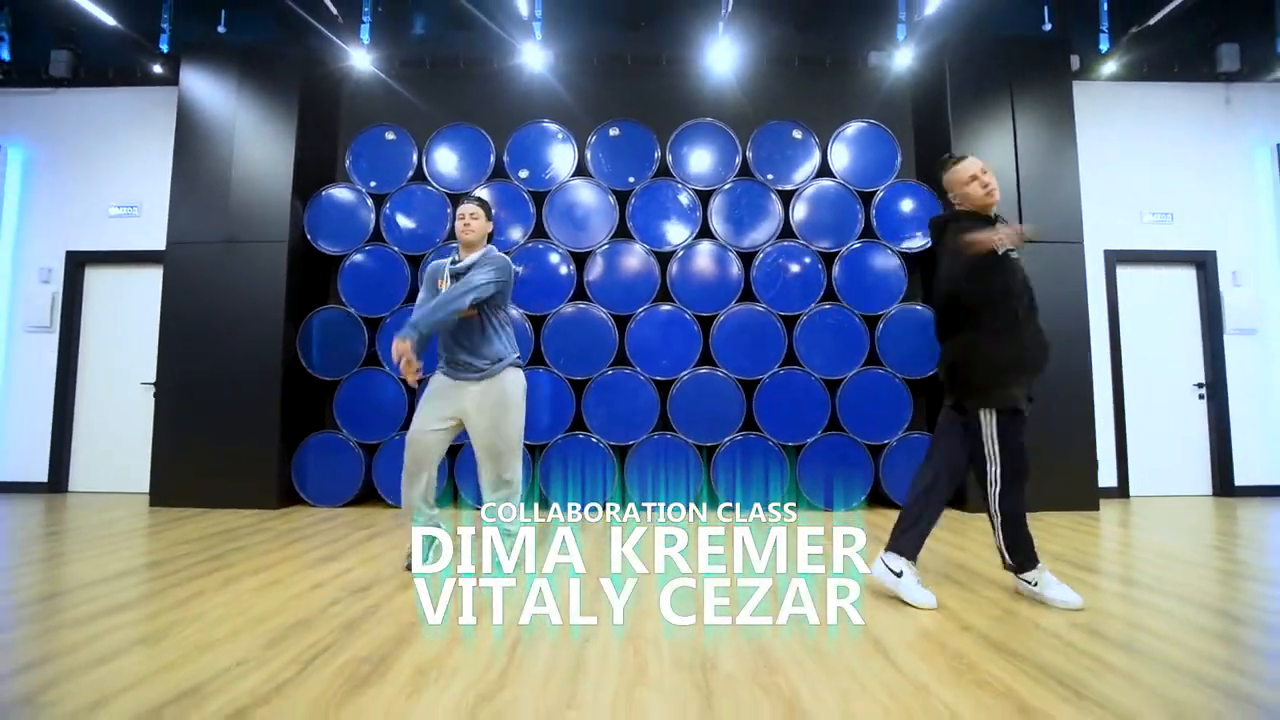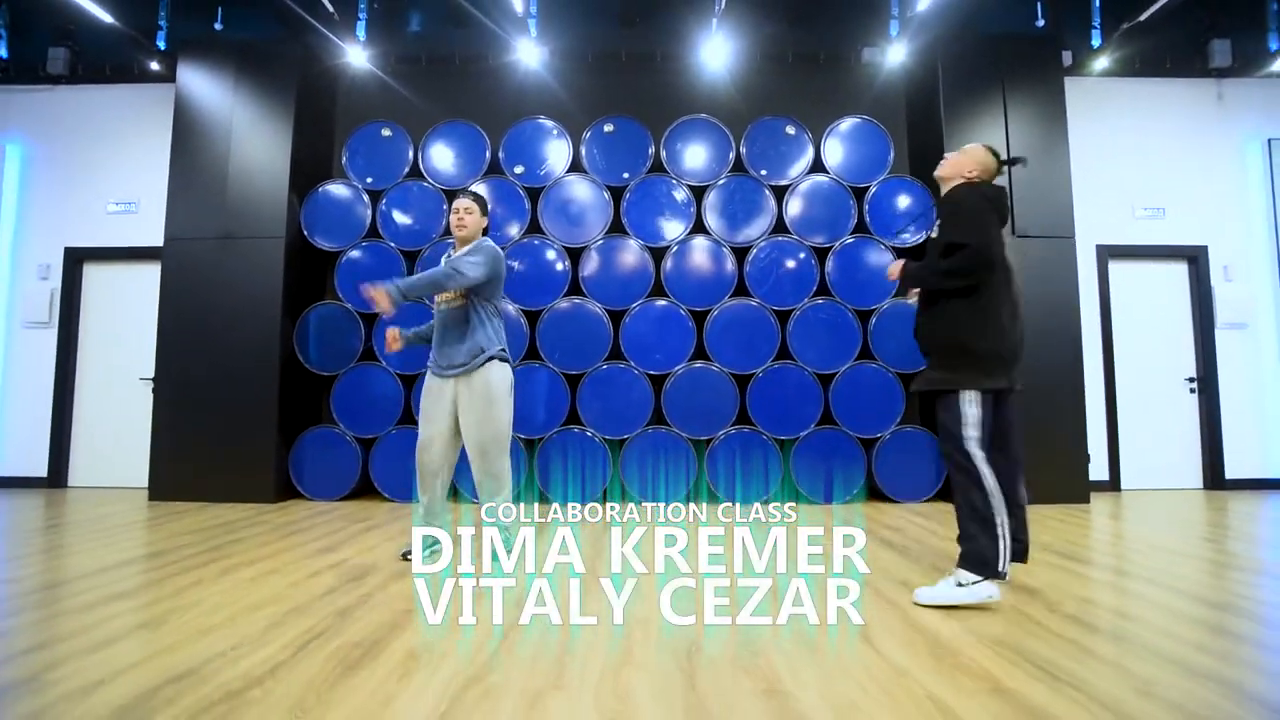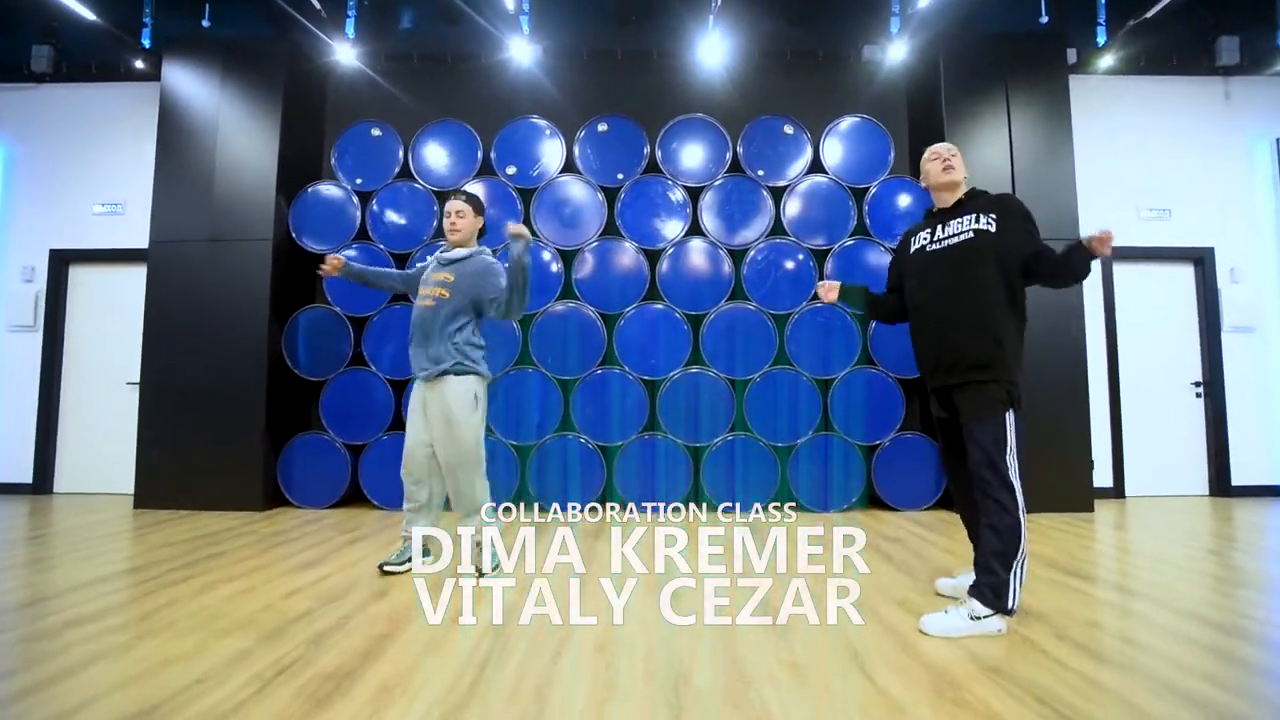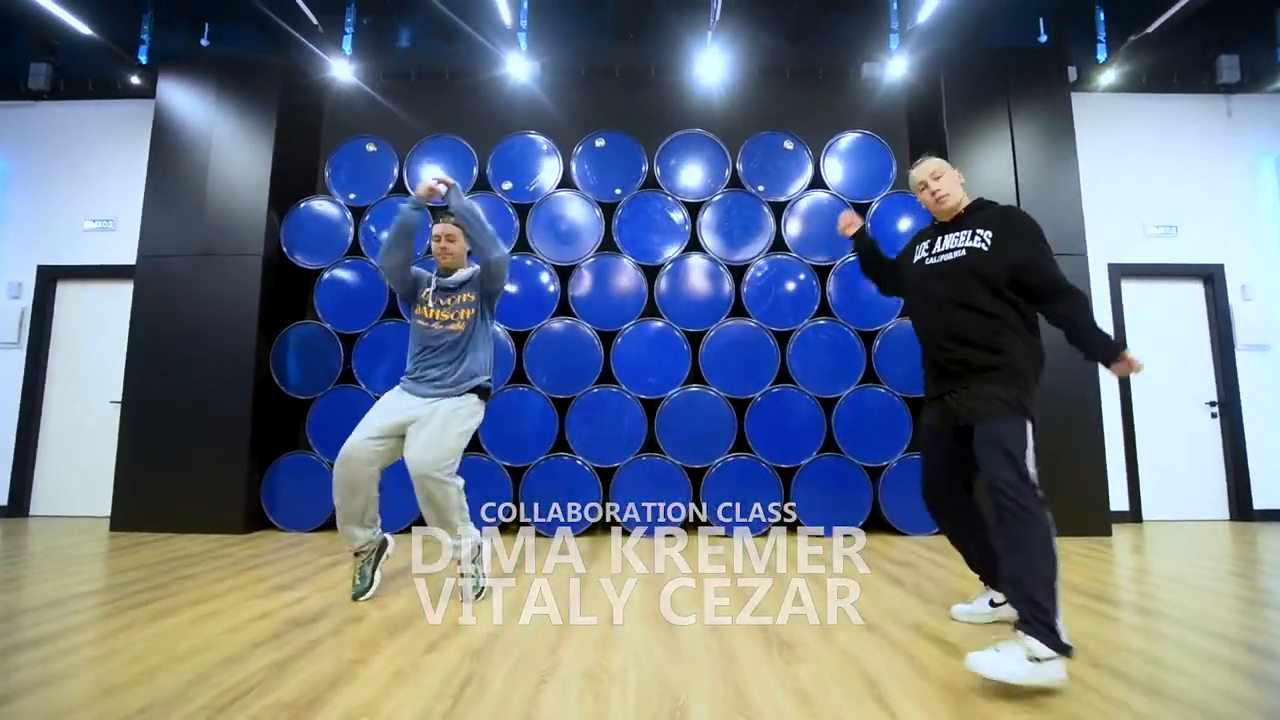
dt=0.4s
person 1, frame 1
left shoulder: (983, 231)
right shoulder: (964, 236)
right elbow: (954, 294)
right wrist: (979, 251)
left hip: (975, 369)
right hip: (987, 372)
left knee: (944, 466)
right knee: (1005, 470)
left ankle: (899, 560)
right ankle: (1025, 570)
person 1, frame 2
left shoulder: (967, 203)
right shoulder: (979, 210)
left elbow: (972, 266)
left wrist: (911, 274)
right wrist: (921, 283)
left hip: (973, 353)
right hip: (983, 350)
left knee: (968, 449)
right knee: (987, 450)
left ankle: (979, 572)
right ankle: (1001, 549)
person 1, frame 3
left shoulder: (1003, 211)
right shoulder: (913, 239)
left elbow: (1041, 267)
right elbow: (893, 308)
left wrist: (1082, 253)
right wrist: (845, 293)
left hip: (990, 371)
right hip: (942, 377)
left knee: (994, 478)
right knee: (963, 478)
left ankle: (991, 603)
right ankle: (990, 574)
person 1, frame 4
left shoulder: (1006, 224)
right shoulder: (922, 243)
left elbow: (1056, 293)
right elbow: (890, 283)
left wrist: (1104, 347)
right wrist: (861, 240)
left hip: (1002, 383)
right hip: (947, 389)
left knee: (1011, 487)
right knee: (942, 494)
left ankle: (1042, 642)
right ankle: (1008, 587)
person 2, frame 1
left shoulder: (497, 264)
right shoulder: (435, 270)
left elbow: (461, 300)
right elbow: (423, 313)
left wrist: (411, 337)
right wrist: (411, 358)
left hip: (497, 377)
right hip: (449, 378)
left knee: (498, 462)
right knee: (420, 446)
right ankle: (426, 534)
person 2, frame 2
left shoulder: (487, 252)
right shoulder: (446, 261)
left elbow: (454, 276)
left wrist: (394, 291)
right wrist: (407, 335)
left hip: (484, 368)
right hip: (441, 371)
left knee: (489, 454)
right knee: (431, 452)
left ankle: (500, 537)
right ankle: (430, 535)
person 2, frame 3
left shoulder: (484, 267)
right shoulder: (432, 265)
left elbow: (510, 309)
right elbow: (401, 280)
left wrist: (520, 252)
right wrist: (349, 268)
left hip: (460, 377)
right hip: (427, 378)
left knee: (459, 464)
right knee: (416, 460)
left ankle: (483, 541)
right ankle: (417, 541)
person 2, frame 4
left shoulder: (485, 280)
right shoulder: (413, 280)
left elbow: (497, 257)
right elbow: (390, 260)
left wrist: (457, 200)
right wrist: (418, 202)
left hip: (460, 398)
right hip: (409, 393)
left knee: (427, 465)
right knee: (355, 457)
left ankle: (468, 552)
right ankle: (366, 545)
